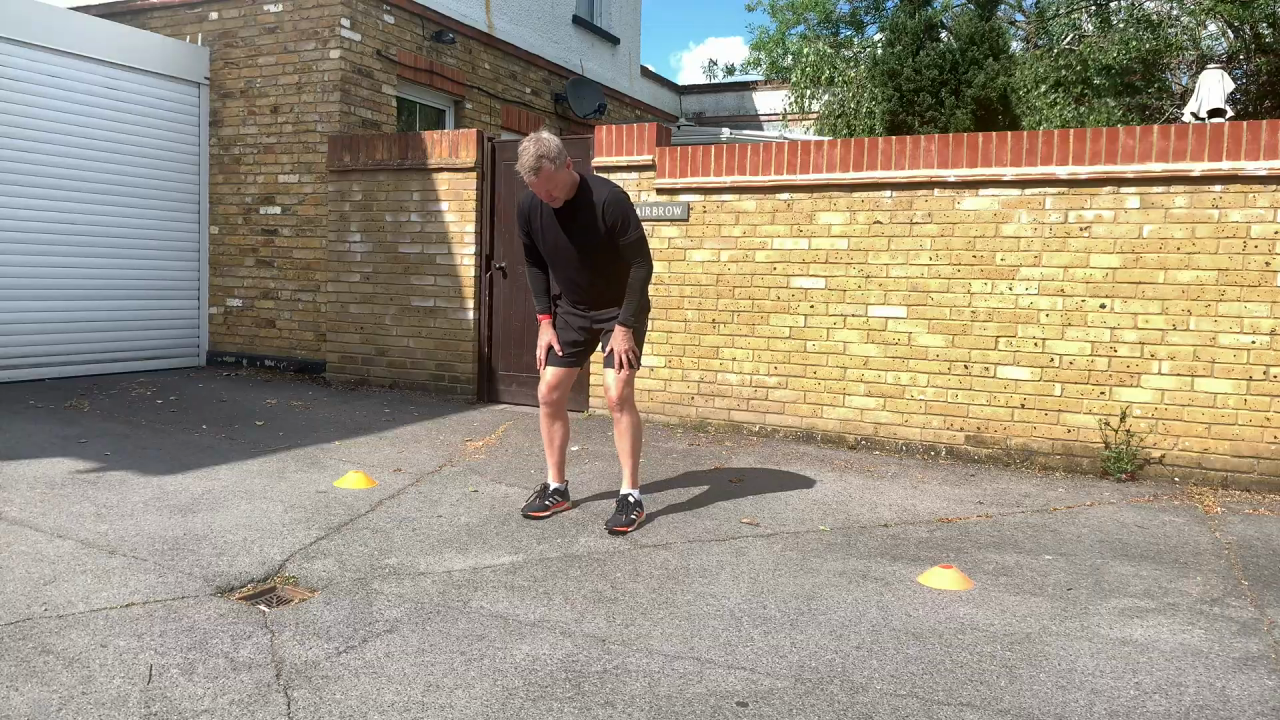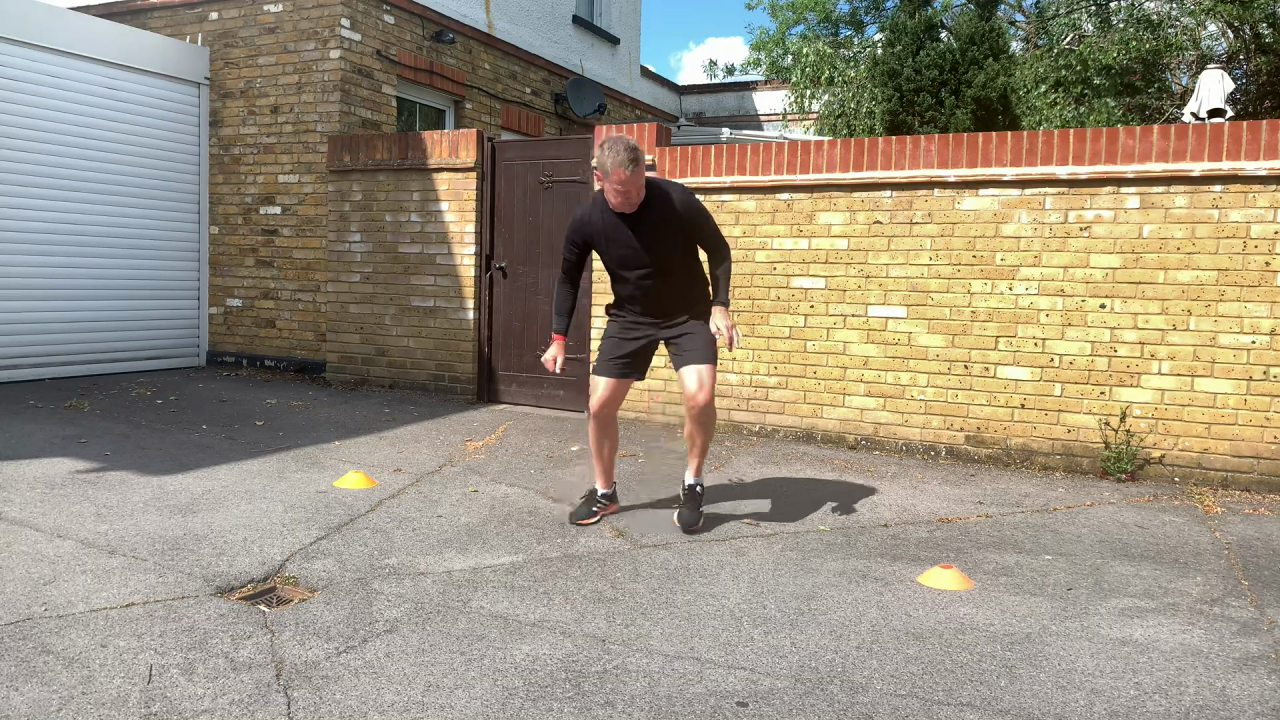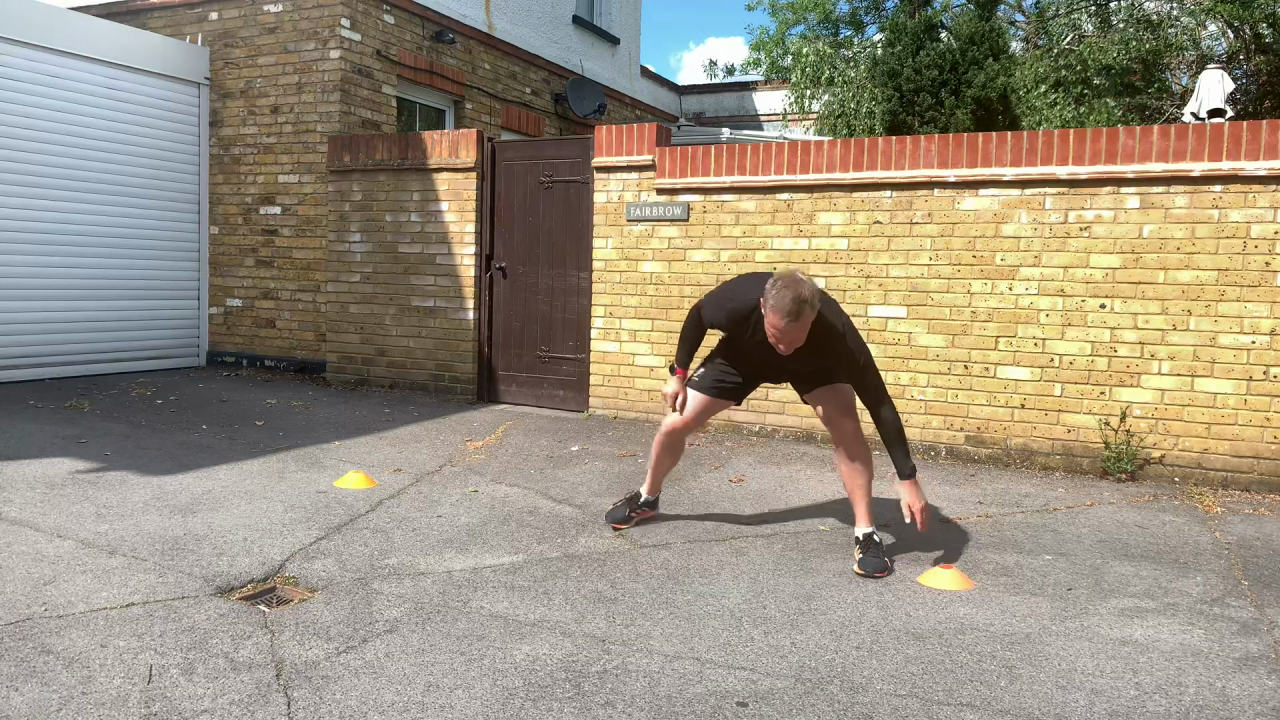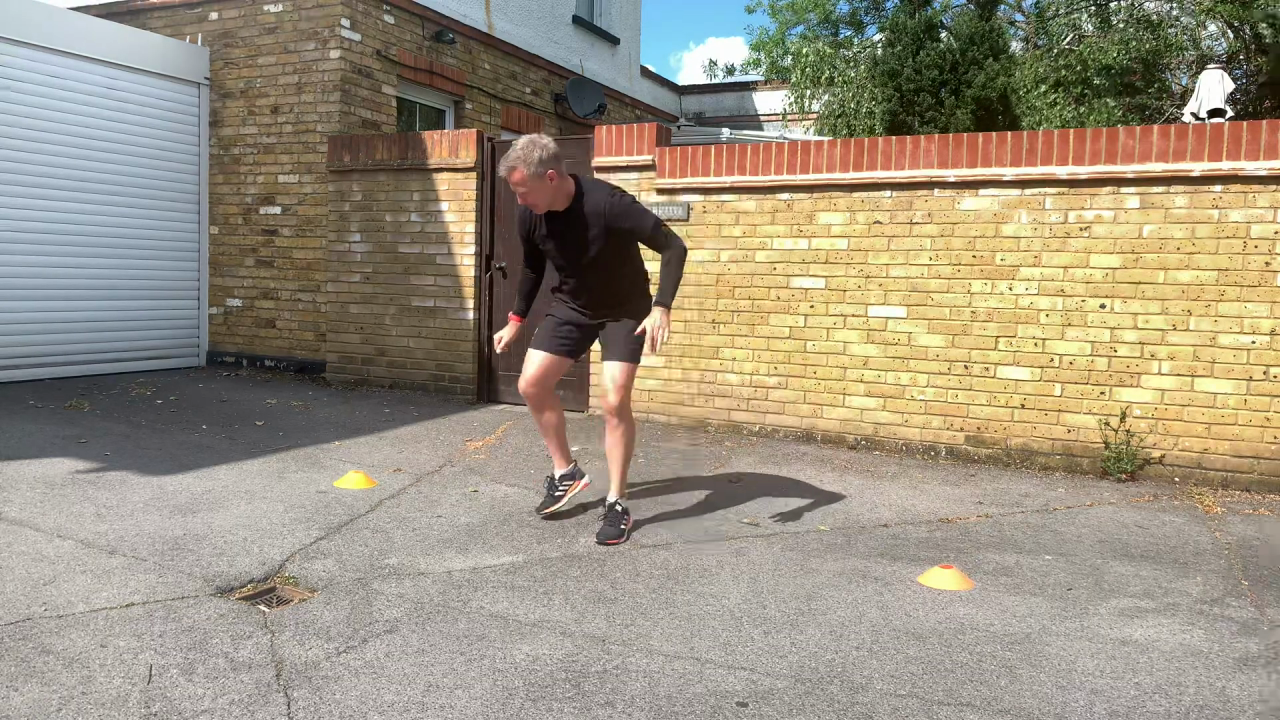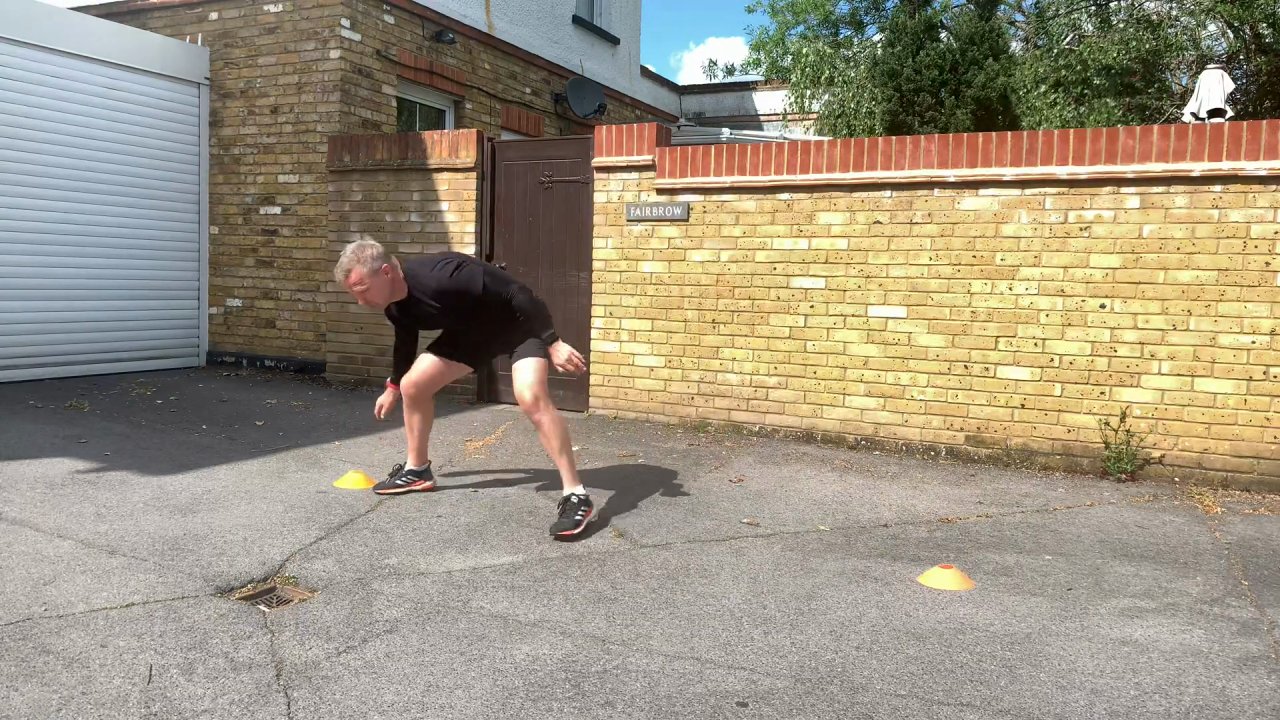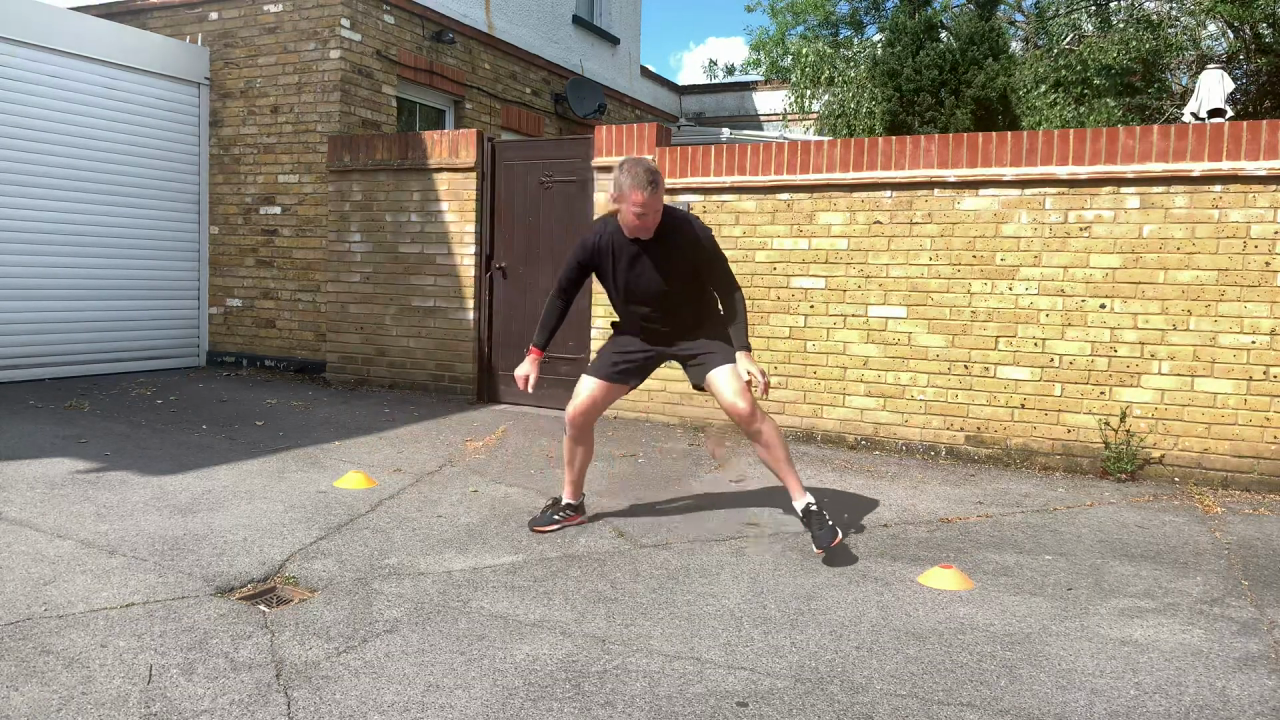
dt=0.7s
person 1, frame 1
left shoulder: (609, 200)
right shoulder: (528, 208)
left elbow: (641, 264)
right elbow: (535, 264)
left wrist: (625, 326)
right wrist: (545, 321)
left hip: (620, 310)
right hip: (571, 309)
left knee: (617, 395)
right knee: (549, 394)
left ankle: (631, 496)
right ankle: (556, 487)
person 1, frame 2
left shoulder: (677, 201)
right shoulder: (586, 220)
left elbow: (718, 251)
right elbow: (568, 277)
left wrist: (720, 306)
right wrist: (559, 338)
left hip: (687, 315)
right hip: (629, 317)
left knee: (700, 398)
right knee: (600, 406)
left ankle: (692, 483)
right ankle: (604, 493)
person 1, frame 3
left shoulder: (836, 335)
right shoulder: (730, 301)
left elbow: (879, 402)
right elbow: (696, 319)
left wrist: (908, 479)
right wrist: (678, 375)
left hip: (812, 366)
right hip: (741, 356)
left knee: (847, 431)
right knee: (674, 427)
left ankle: (866, 535)
right ankle: (647, 498)
person 1, frame 4
left shoulder: (609, 204)
right shoulder: (530, 216)
left elbow: (674, 248)
right elbow: (533, 267)
left wrist: (661, 307)
right wrist: (516, 321)
left hip: (625, 310)
right hip: (571, 306)
left knee: (614, 401)
right knee: (531, 384)
left ankle: (616, 504)
right ankle: (566, 473)
person 1, frame 5
left shoulder: (443, 277)
right shoulder: (395, 305)
left elbow: (517, 292)
right elbow: (404, 339)
left wrist: (553, 342)
right wrist: (393, 387)
left hip: (517, 326)
right hip: (471, 332)
left knee: (531, 397)
right knee: (414, 387)
left ankle: (575, 495)
right ankle: (415, 471)
person 1, frame 6
left shoulder: (690, 233)
right shoulder: (597, 240)
left elbow: (729, 292)
right elbow: (561, 295)
left wrist: (743, 354)
right wrist: (534, 355)
left hip: (700, 331)
right hip: (634, 334)
left knee: (744, 410)
right knee: (577, 414)
left ankle: (804, 505)
right ankle: (570, 503)
